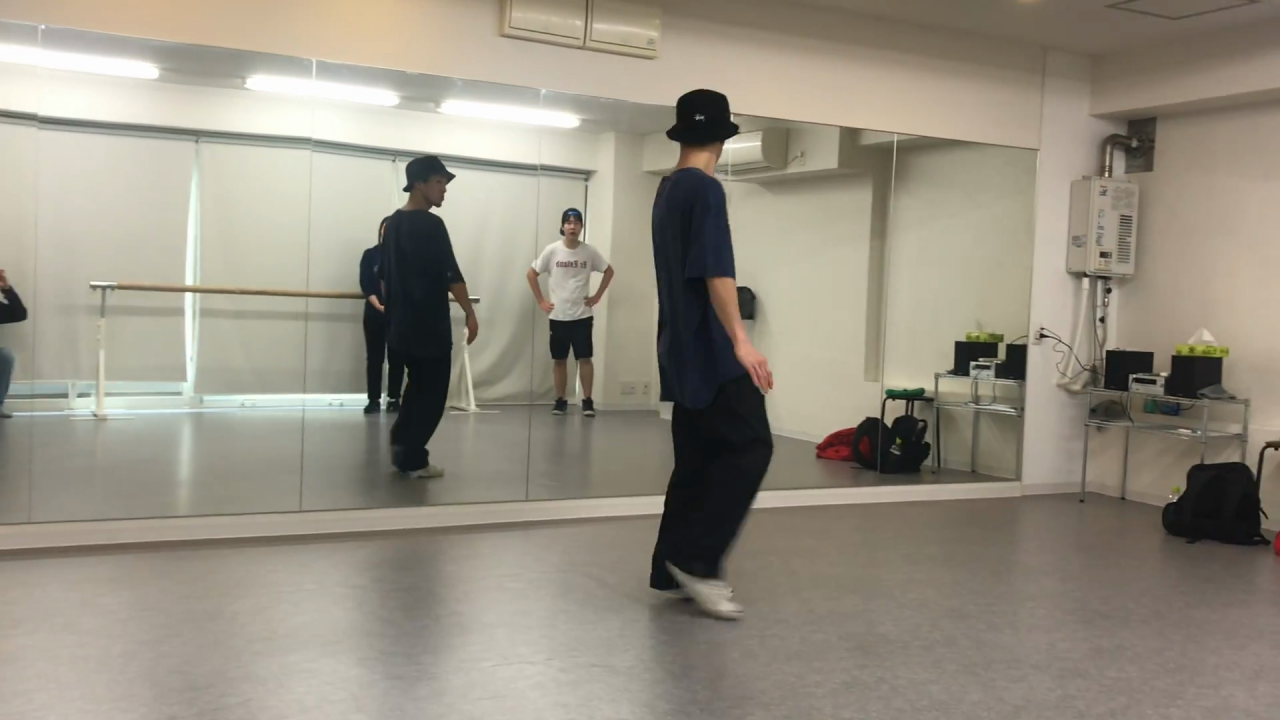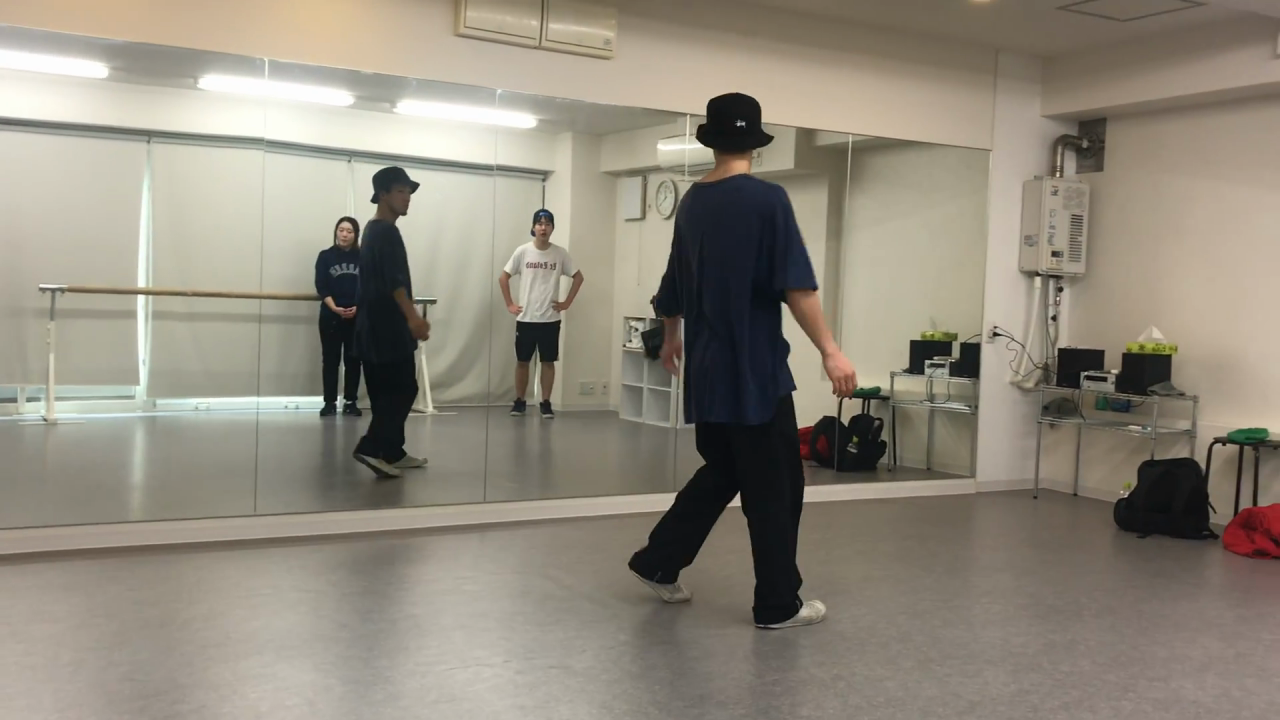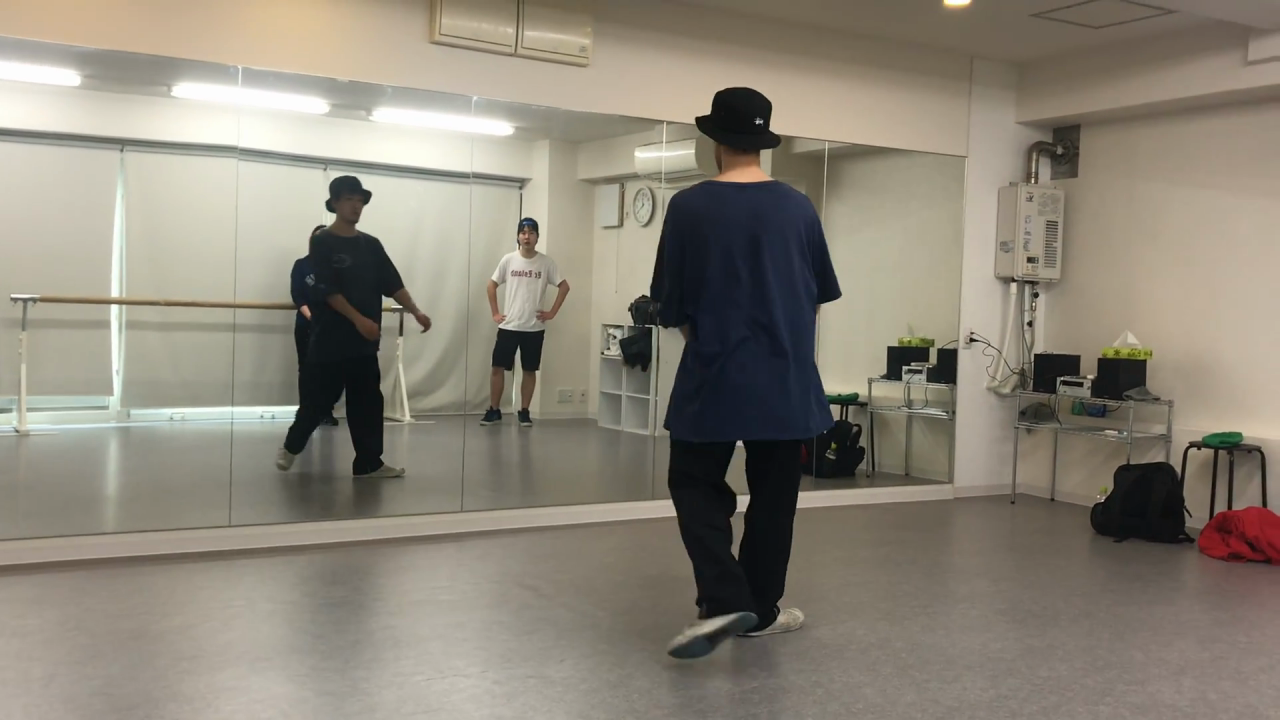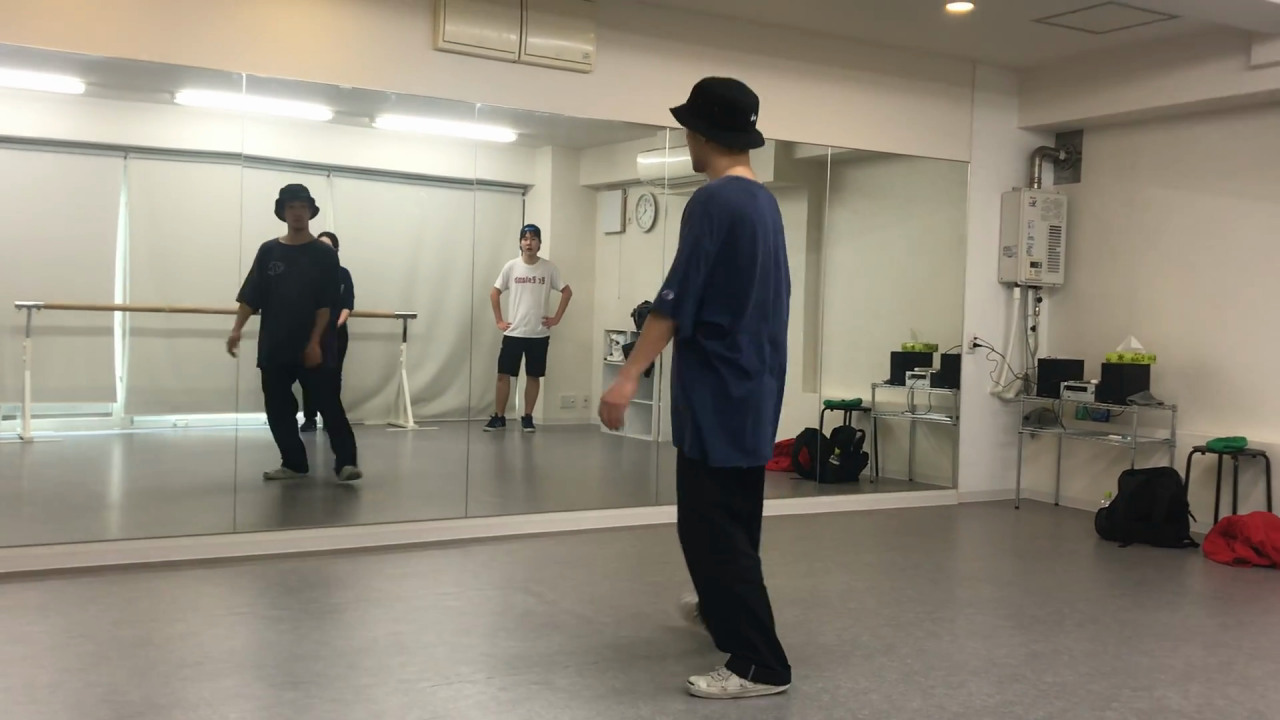
dt=0.4s
person 1, frame 1
left shoulder: (666, 189)
right shoulder: (704, 189)
right elbow: (715, 270)
right wrist: (741, 339)
left hip: (683, 346)
right hip: (709, 348)
left knee: (698, 460)
right knee: (749, 446)
left ankle: (676, 566)
right ankle: (697, 560)
person 1, frame 2
left shoulder: (691, 202)
right shoulder: (766, 198)
left elbow: (675, 283)
right elbow: (796, 282)
left wrist: (671, 337)
right wrist: (831, 351)
left hip: (707, 366)
right hip: (755, 366)
left knee: (722, 470)
right knee: (776, 485)
left ankle: (658, 561)
right ankle: (778, 604)
person 1, frame 3
left shoulder: (688, 207)
right shoulder: (798, 209)
left elbow: (669, 300)
right elbow: (819, 290)
left hip: (713, 377)
right hip: (784, 379)
left knee: (696, 485)
right knee: (773, 496)
left ankle: (720, 603)
right ankle: (760, 609)
person 1, frame 4
left shoulder: (713, 201)
right shoulder: (764, 202)
left elbow: (678, 300)
left wrist: (628, 376)
left hip: (719, 390)
right hip: (756, 384)
left knee: (710, 521)
right knee: (736, 509)
left ankle: (760, 663)
right ankle: (724, 606)
person 2, frame 1
left shoulder: (392, 222)
right shoulder: (431, 224)
left elbow: (384, 269)
right elbow: (449, 273)
left wrist: (389, 306)
right wrist: (470, 312)
left hip: (400, 320)
right hip: (429, 321)
left knee: (418, 382)
right knee: (431, 390)
left ankle: (400, 439)
right ankle: (413, 459)
person 2, frame 2
left shoulder: (374, 230)
right shoulder: (387, 232)
right elbow: (394, 279)
left wrist: (407, 316)
right wrist: (413, 315)
left hip: (375, 324)
right hip: (386, 326)
left knee: (387, 391)
right knee: (402, 389)
left ankle: (391, 452)
right ankle: (372, 448)
person 2, frame 3
left shoulder: (371, 244)
right shoulder: (321, 242)
left elbow: (391, 283)
right elbow: (326, 289)
left wrist: (416, 312)
right wrist: (357, 318)
left hip: (362, 339)
right hip: (330, 336)
left knee: (369, 399)
right knee: (319, 396)
left ankle: (368, 463)
right ankle: (291, 447)
person 2, frame 4
left shoulder: (322, 253)
right shoulder: (268, 250)
left elbow: (327, 301)
right elbow: (250, 295)
left wrist: (315, 341)
right wrist: (237, 329)
left hip: (306, 346)
right hip: (274, 344)
left knee: (327, 401)
right knee: (278, 406)
left ankle: (346, 461)
right ankle: (294, 462)
person 3, frame 1
left shoulder: (590, 251)
right shoulder: (552, 250)
left elbow: (609, 271)
right elbow: (531, 274)
left wrist: (597, 296)
right wrist: (541, 300)
left hip: (583, 315)
right hip: (558, 316)
left knee: (585, 358)
right knee: (559, 360)
left ankle: (587, 400)
right ankle: (561, 400)
person 3, frame 2
left shoulder: (561, 253)
right shoulder: (522, 252)
left elbow: (578, 277)
right elbow: (503, 277)
left wrist: (567, 303)
right wrist: (510, 304)
left hip: (550, 318)
right hip: (526, 317)
left knee: (548, 361)
right knee: (522, 361)
left ankle: (546, 403)
right ankle: (520, 401)
person 3, frame 3
left shoulder: (546, 262)
right shoulder: (508, 260)
left elbow: (564, 287)
right elbow: (491, 286)
left wrist: (552, 313)
right wrist: (495, 313)
left hip: (534, 327)
right hip: (508, 325)
left knee: (529, 370)
right knee: (497, 368)
left ankle: (524, 411)
right ankle: (494, 410)
person 3, frame 4
left shoulder: (549, 268)
right shoulder: (511, 267)
left elbow: (567, 291)
right elbow: (494, 293)
left wrist: (556, 318)
right wrist: (499, 320)
left hip: (539, 334)
right hip: (513, 332)
left knee: (534, 376)
right knee: (503, 374)
left ankle: (528, 417)
right ankle: (499, 417)
person 4, frame 1
right shoulder: (370, 254)
right elbow: (366, 286)
right wrist: (378, 306)
right hip: (375, 314)
left knee: (397, 359)
right knee: (375, 357)
left ankle: (394, 399)
right ankle: (373, 399)
person 4, frame 2
right shoulder: (325, 256)
right elbow: (321, 287)
left wrist: (357, 308)
right wrist: (335, 308)
left hip: (357, 317)
right hip: (331, 317)
left knee: (353, 361)
right knee: (330, 361)
left ankle: (350, 402)
right ankle: (330, 403)
person 4, frame 3
right shoulder: (301, 265)
right elbow: (297, 296)
right wrist: (310, 316)
right hip: (307, 325)
right knee: (306, 368)
left ankle: (327, 411)
person 4, frame 4
left shoulder: (343, 273)
left elbow: (348, 302)
left wrist: (339, 322)
left hip: (337, 332)
left knee: (333, 374)
right ankle: (309, 418)
